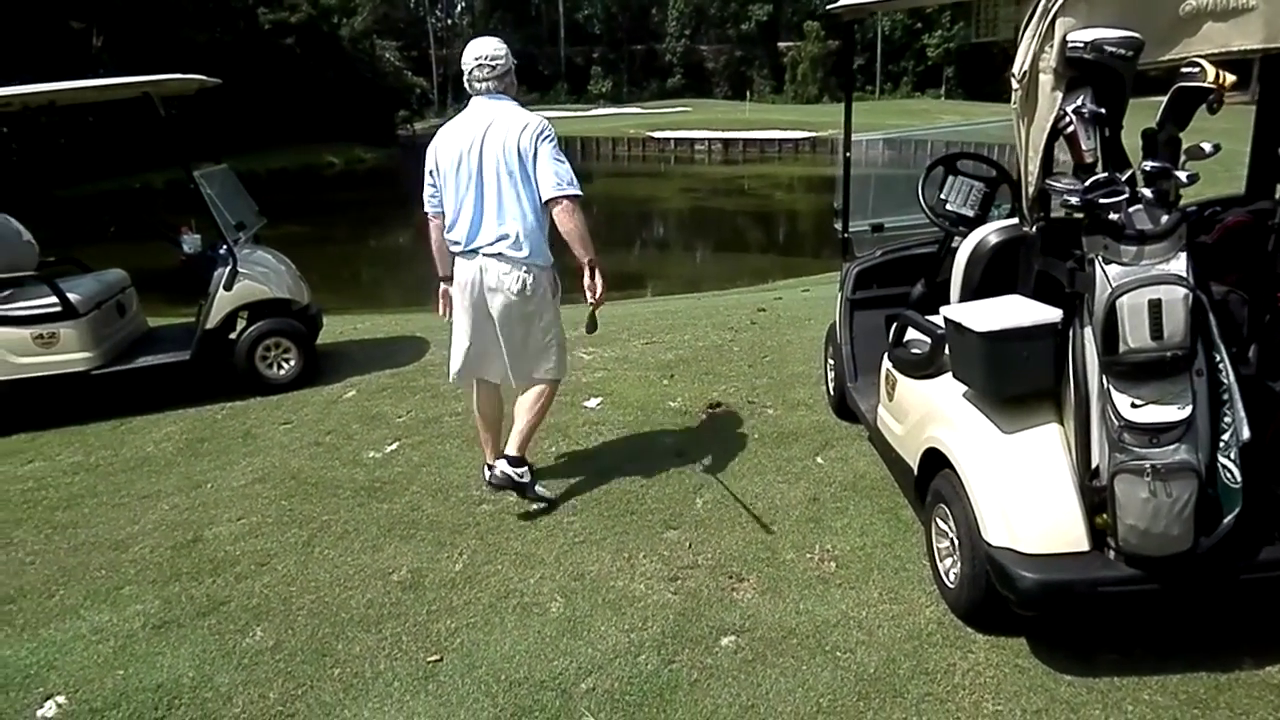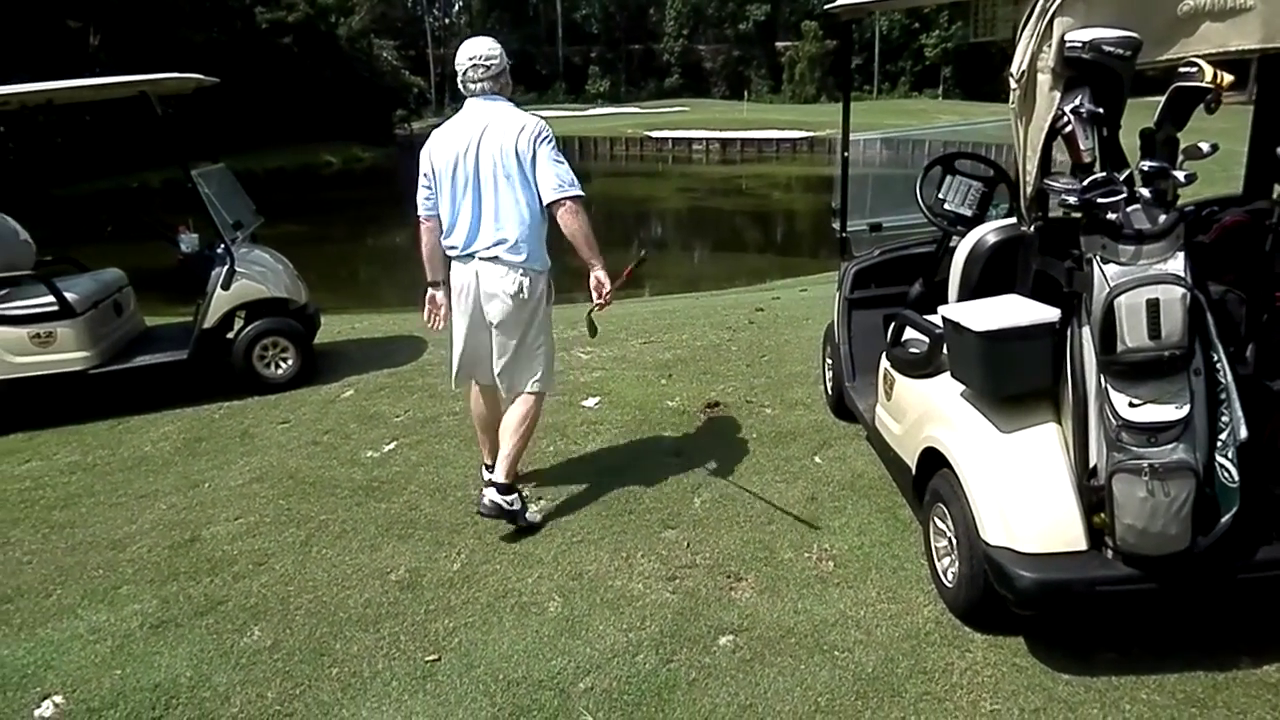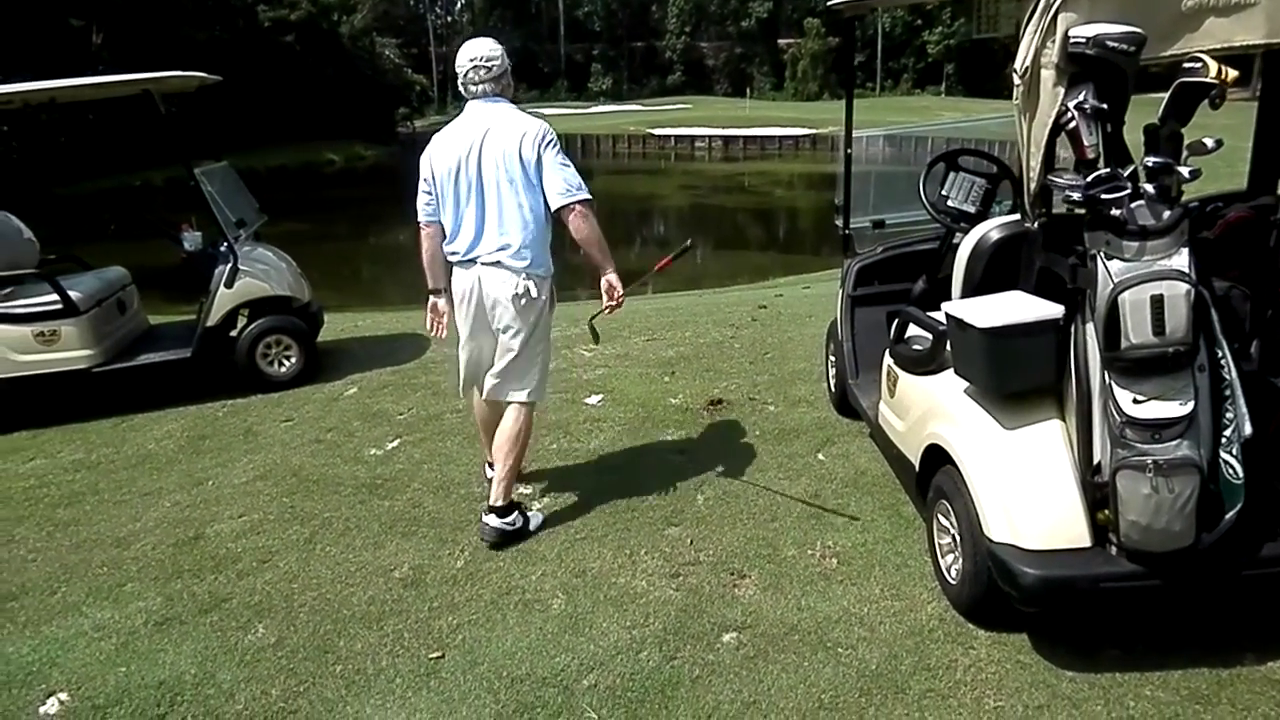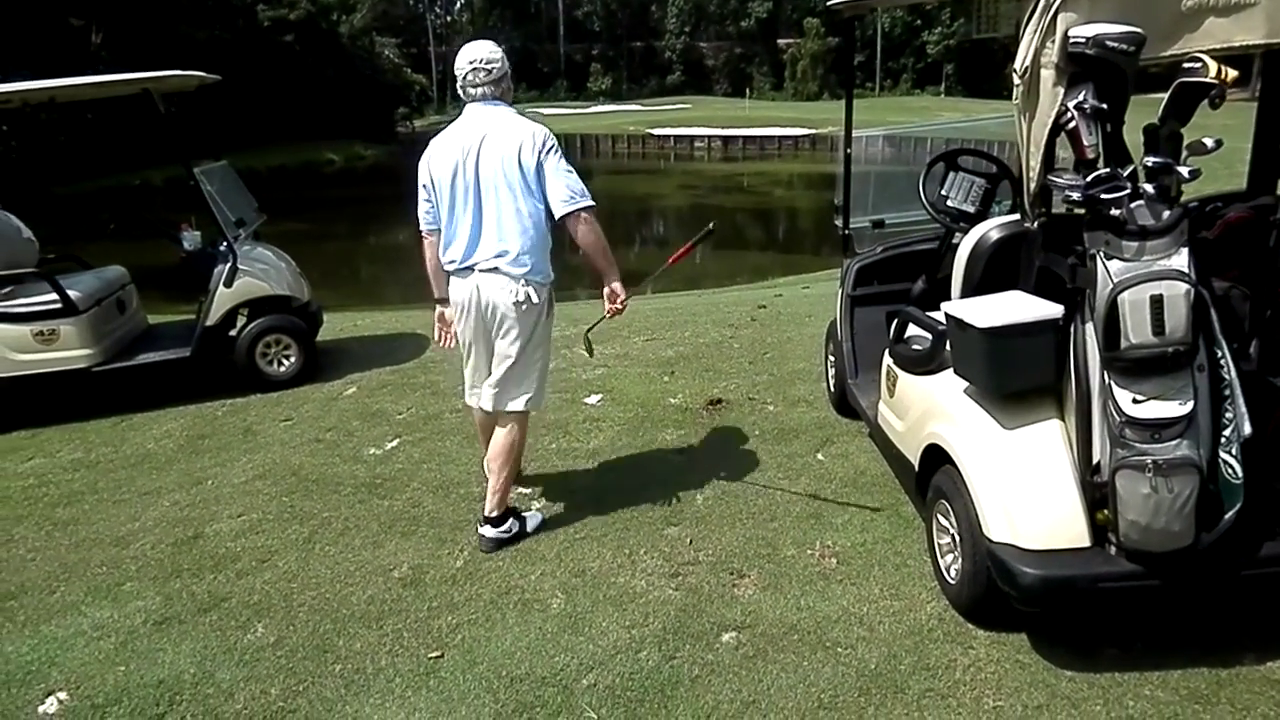
dt=0.1s
person 1, frame 1
left shoulder: (444, 137)
right shoulder: (530, 126)
left elbow: (435, 219)
right elbow: (562, 204)
left wrist: (446, 278)
right wrist: (589, 264)
left hip: (468, 270)
right hip: (520, 269)
left knee: (484, 374)
right knee: (543, 372)
left ankle: (493, 463)
right ankle: (514, 459)
person 1, frame 2
left shoulder: (439, 140)
right shoulder: (528, 129)
left elbow: (429, 223)
right elbow: (565, 205)
left wrist: (436, 284)
right wrist: (595, 266)
left hip: (464, 273)
right hip: (517, 275)
left knee: (480, 376)
right knee: (527, 385)
left ankle: (493, 465)
right ankle: (502, 488)
person 1, frame 3
left shoulder: (440, 143)
right shoulder: (531, 131)
left elbow: (430, 229)
right elbow: (574, 209)
left wrist: (437, 291)
right wrist: (608, 269)
left hip: (465, 279)
right hip: (520, 279)
left knee: (484, 381)
right knee: (520, 393)
left ankle: (495, 464)
right ankle: (500, 508)
person 1, frame 4
left shoulder: (438, 148)
right shoulder: (531, 136)
left elbow: (431, 236)
right elbow: (577, 215)
left wrist: (442, 300)
right wrist: (611, 277)
left hip: (464, 286)
right hip: (518, 286)
left knee: (483, 389)
right knee: (512, 403)
left ankle: (494, 466)
right ankle: (496, 517)
